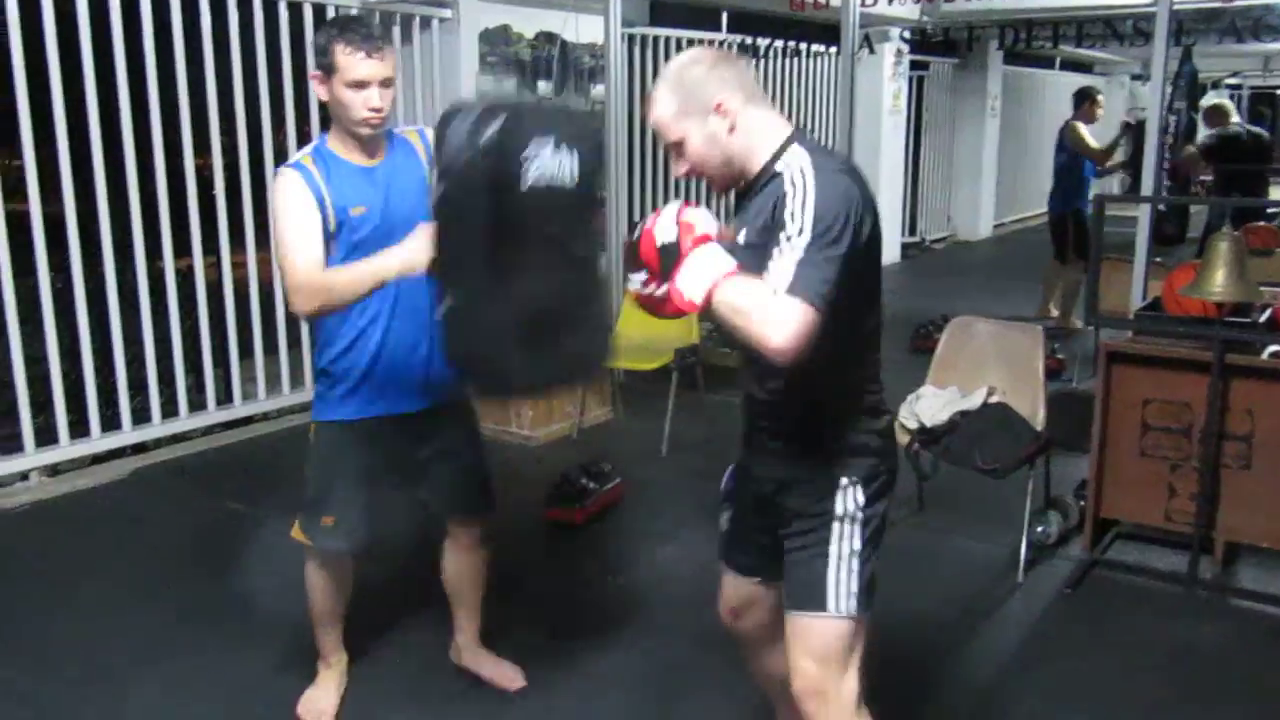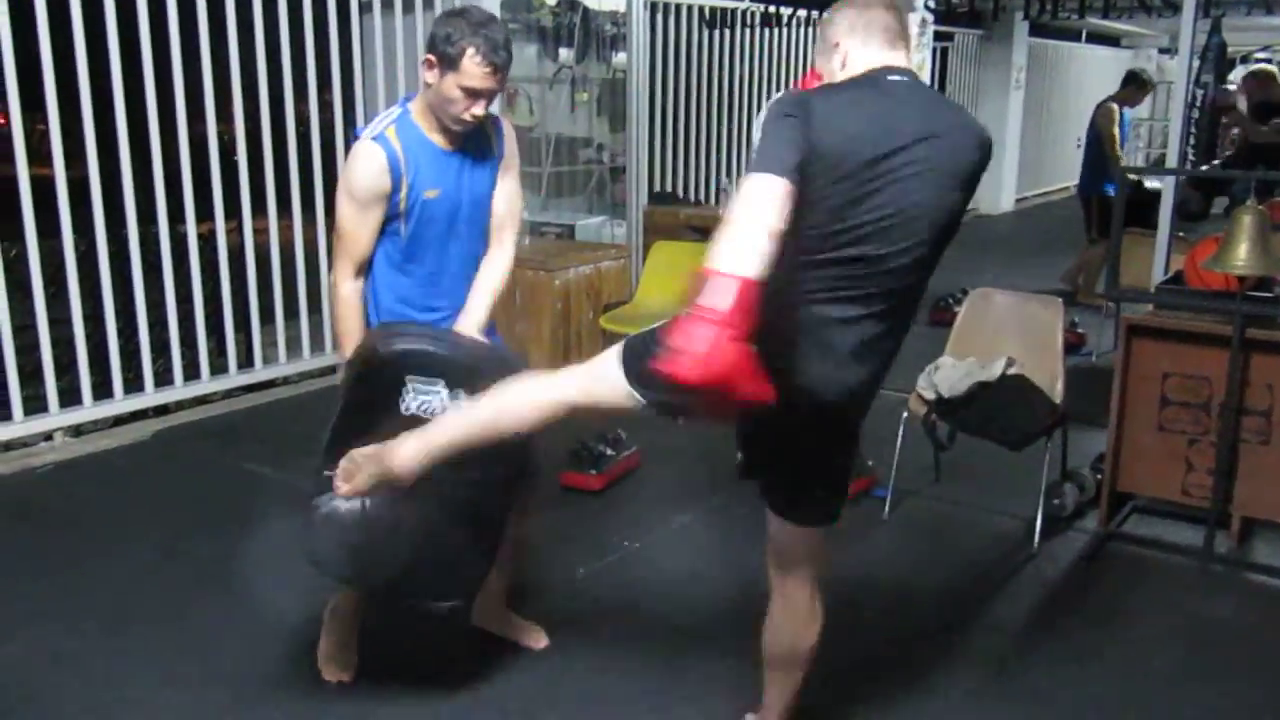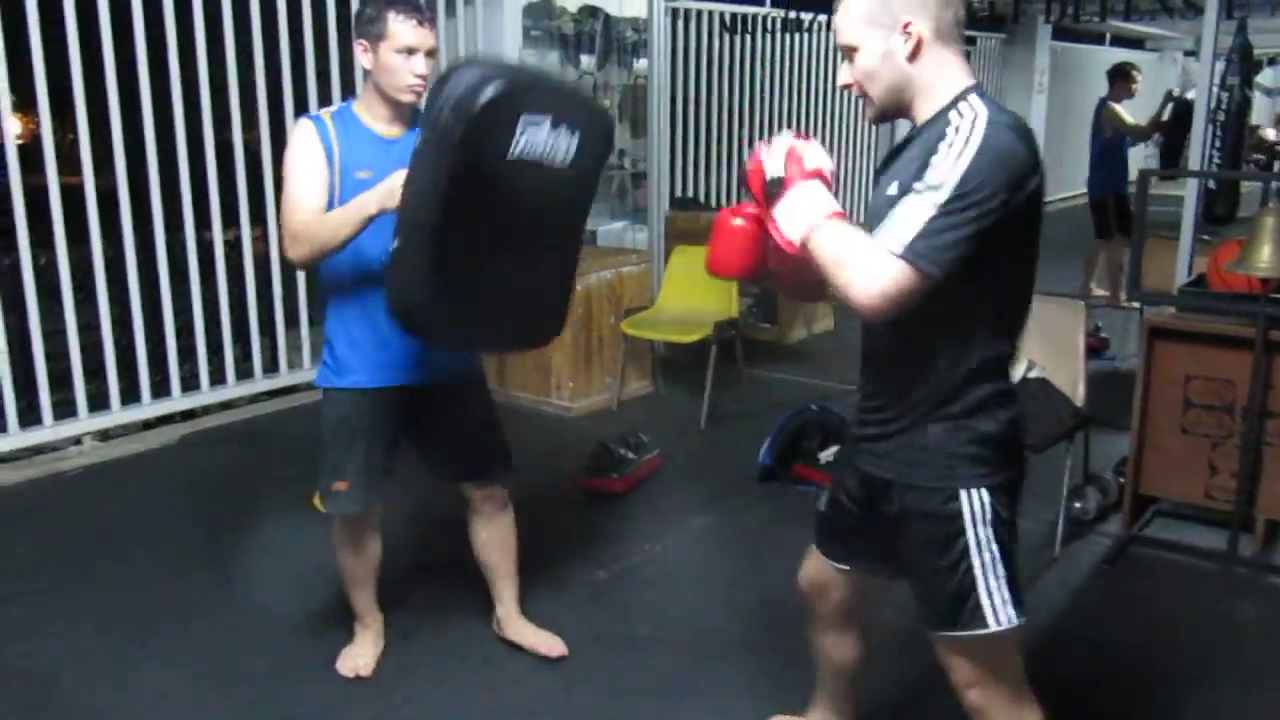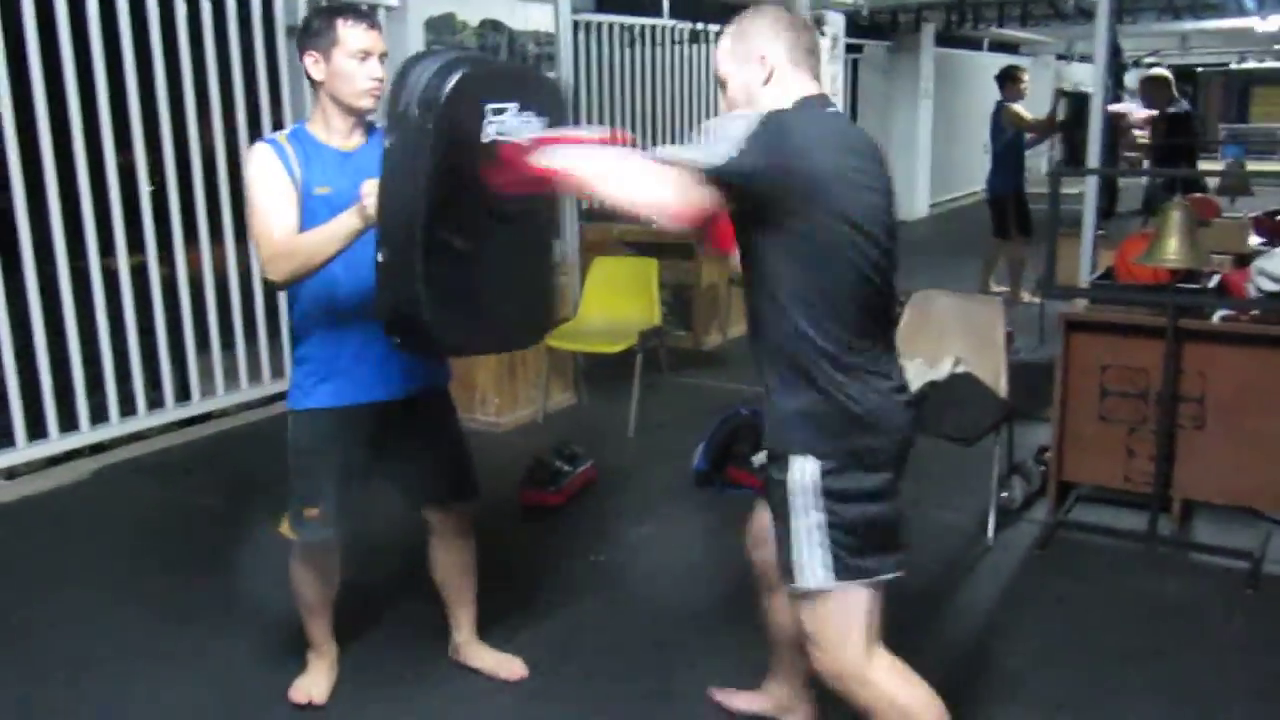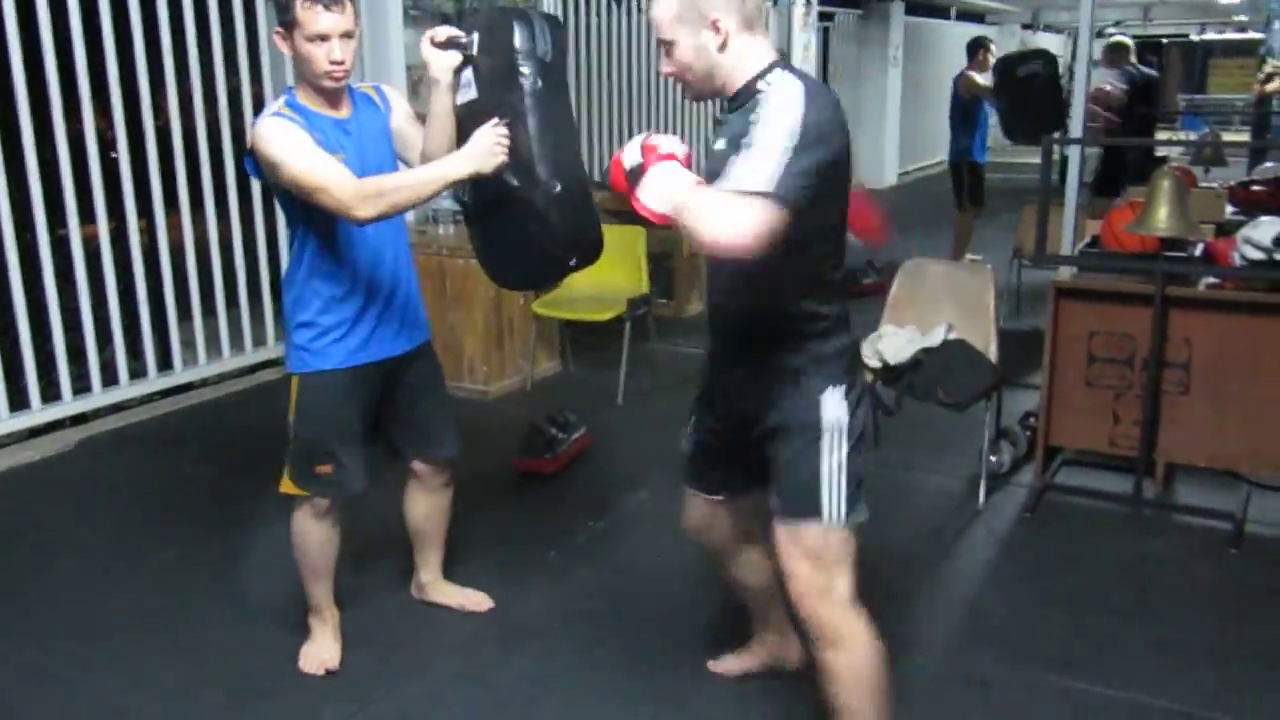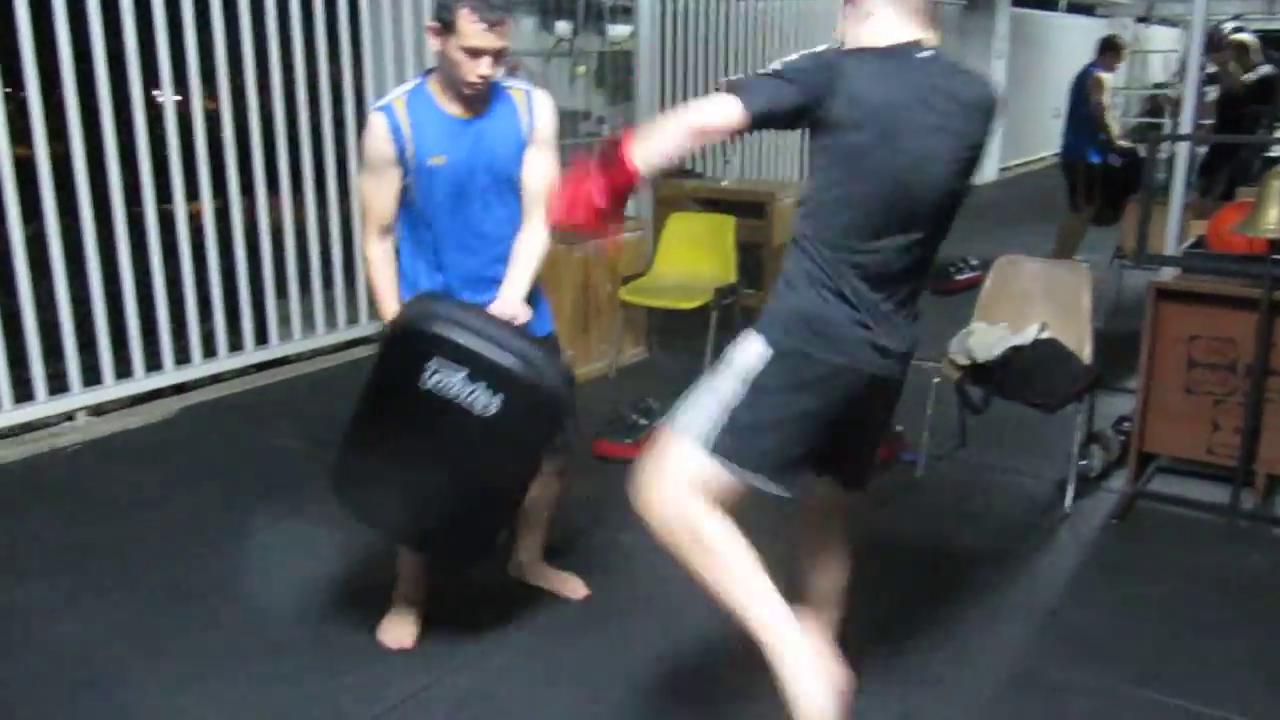
dt=0.7s
person 1, frame 1
left shoulder: (815, 187)
right shoulder: (760, 180)
left elbow: (782, 334)
left wrist: (699, 266)
right wrist: (685, 272)
left hip: (835, 467)
right hip: (769, 452)
right knee: (745, 609)
person 1, frame 2
left shoulder: (806, 107)
right shoulder: (969, 138)
left elbow: (762, 205)
left wrist: (717, 313)
left hip: (749, 348)
right hip: (842, 379)
left knee: (569, 384)
right knee: (796, 567)
left ankle: (401, 456)
person 1, frame 3
left shoulder: (984, 143)
right shoulder: (927, 144)
left elbow: (873, 288)
right elbow: (868, 269)
left wrist: (802, 192)
right wrist: (784, 233)
left hip: (950, 459)
right hip: (883, 440)
right knee: (824, 584)
person 1, frame 4
left shoulder: (777, 136)
right shoulder: (849, 144)
left elbow: (667, 200)
left wrist: (556, 157)
left hip: (832, 419)
right hip: (853, 405)
left knee: (845, 650)
right knee: (767, 543)
person 1, frame 5
left shoulder: (793, 105)
right shoulder: (756, 101)
left elbow: (735, 233)
left wrist: (661, 175)
left hip: (806, 380)
right hip: (738, 370)
left knee: (821, 596)
right knee: (711, 517)
right ankle: (772, 639)
person 1, frame 6
left shoulder: (836, 67)
right shoulder: (976, 97)
left elbow: (707, 120)
left wrist: (616, 165)
left hip: (806, 333)
right hip: (881, 349)
left knee: (668, 495)
right knee: (829, 508)
left ankle: (800, 655)
right ankle: (816, 654)
person 2, frame 1
left shoulder: (422, 148)
right shoulder: (300, 181)
right elbow: (306, 295)
right wrist: (394, 261)
left hip: (437, 385)
right hip: (352, 399)
left knee: (470, 521)
right knee: (330, 544)
left ankle: (467, 644)
right ankle: (331, 663)
person 2, frame 2
left shoulder: (497, 137)
right shoulder: (379, 152)
left elbow: (503, 239)
right elbow: (348, 274)
left wrist: (471, 320)
left hip: (472, 347)
left ankle: (491, 606)
right ankle: (341, 619)
person 2, frame 3
right shoulder: (318, 136)
right elbow: (298, 243)
right wrist: (379, 195)
left hip: (446, 356)
right hip: (360, 365)
left knee: (490, 488)
right knee: (354, 507)
left ankle: (508, 614)
right ankle: (368, 622)
person 2, frame 4
right shoulder: (275, 157)
right elbow: (279, 264)
right wrist: (357, 217)
left hip: (414, 374)
right hip: (329, 387)
left knee: (450, 511)
right knee: (315, 534)
left ankle: (466, 638)
right ankle: (322, 651)
person 2, frame 5
left shoulder: (383, 103)
right shoulder: (277, 130)
left elbow: (428, 166)
right elbow: (359, 202)
left wrist: (442, 84)
right wrist: (466, 162)
left hip: (403, 329)
right hip: (329, 346)
left knee: (434, 463)
right knee: (321, 492)
left ankle: (429, 578)
right ankle: (323, 617)
person 2, frame 6
left shoulder: (533, 108)
right shoulder: (392, 122)
left elbow: (539, 212)
right elbow: (378, 237)
left wrist: (511, 292)
left hip: (517, 316)
left knee: (550, 448)
left ankle: (529, 557)
right ankle: (409, 589)
person 3, frame 1
left shoulder: (1078, 130)
right shoulder: (1074, 128)
left elbow: (1095, 169)
right elbow: (1098, 156)
left wrist: (1121, 165)
right wrist: (1121, 135)
left hip: (1065, 205)
right hip: (1069, 207)
left knee: (1061, 259)
right knee: (1077, 262)
left ankle: (1046, 307)
right ankle: (1066, 317)
person 3, frame 2
left shoulder: (1121, 111)
right shoulder: (1110, 109)
right elbow: (1113, 152)
left wrist: (1125, 177)
right wrist: (1129, 178)
left hip: (1105, 185)
right hip: (1098, 186)
left knee: (1098, 239)
right knee: (1103, 240)
left ankle: (1072, 276)
right ankle: (1087, 292)
person 3, frame 3
left shoulder: (1108, 107)
right shoulder: (1111, 109)
left elbow: (1129, 138)
right elbow: (1140, 133)
left wrist: (1156, 127)
right wrist: (1164, 104)
left hip: (1103, 184)
right hip: (1110, 186)
left knee: (1104, 239)
right knee: (1120, 239)
left ankle: (1088, 286)
right ankle: (1117, 295)
person 3, frame 4
left shoulder: (1006, 110)
right shoulder: (1009, 111)
left elbow: (1023, 143)
right elbow: (1042, 129)
left wrist: (1047, 132)
right wrist: (1056, 101)
left hip: (1003, 185)
right hip: (1008, 186)
left knee: (1003, 238)
right knee: (1020, 238)
left ankle: (987, 282)
right ankle: (1017, 291)
person 3, frame 5
left shoulder: (975, 80)
right shoulder: (968, 78)
left elbow: (995, 95)
left hip: (973, 153)
right hip: (966, 155)
left knee: (969, 208)
right knee: (970, 208)
left ankle: (959, 255)
right ankle: (957, 260)
person 3, frame 6
left shoulder: (1086, 74)
right shoulder: (1100, 78)
right elbow: (1102, 117)
left wrist: (1111, 137)
right wrist: (1115, 142)
left hip: (1076, 151)
right hip: (1083, 154)
left knee: (1079, 209)
right knee: (1086, 209)
left ankle: (1061, 255)
right ankle: (1061, 258)
